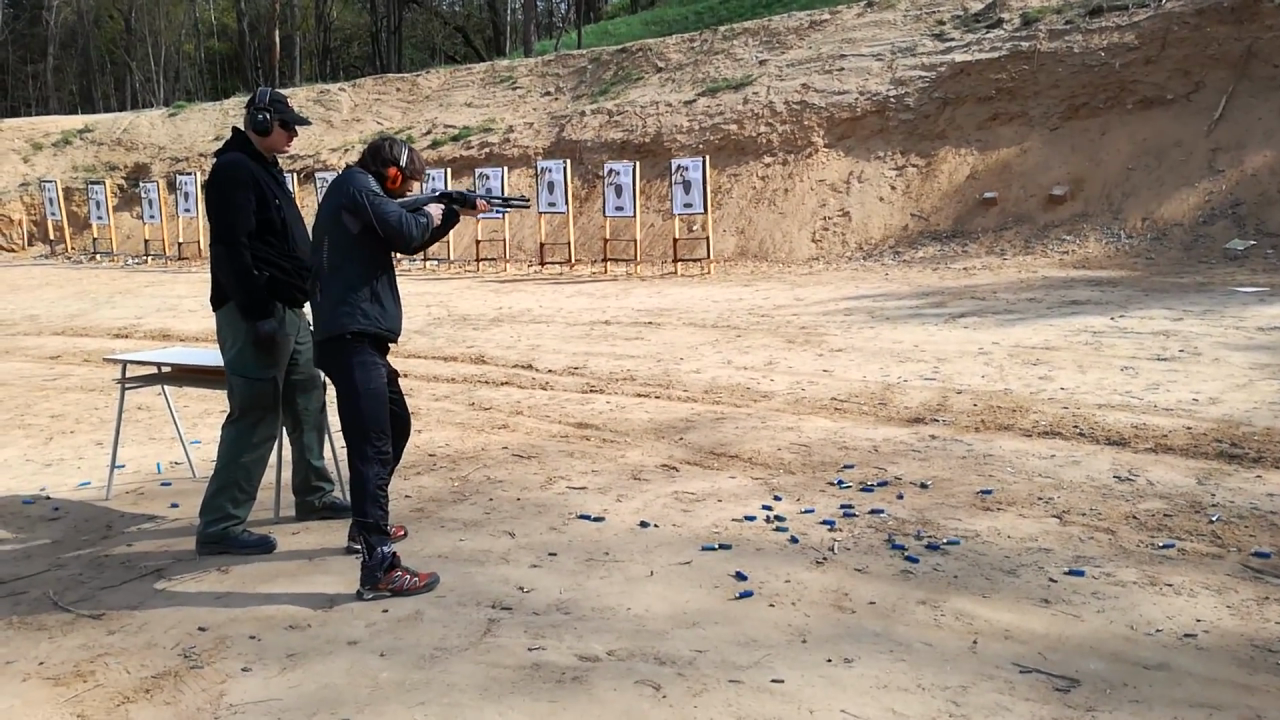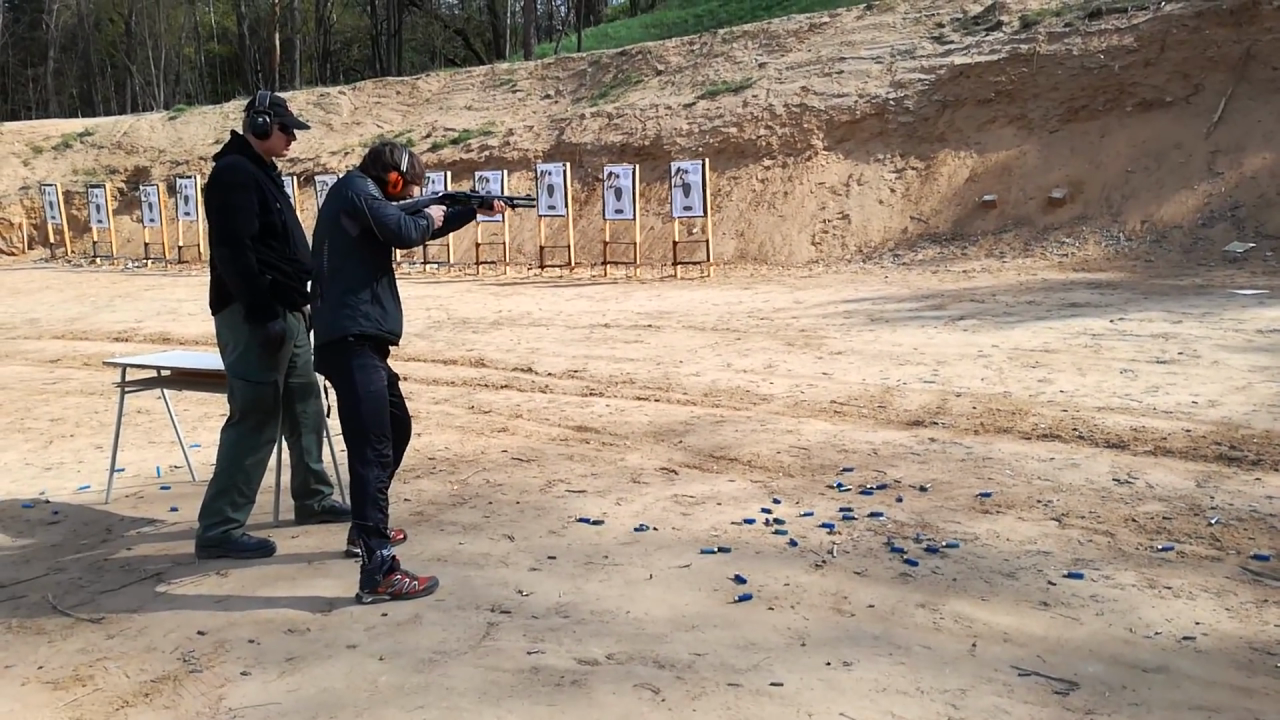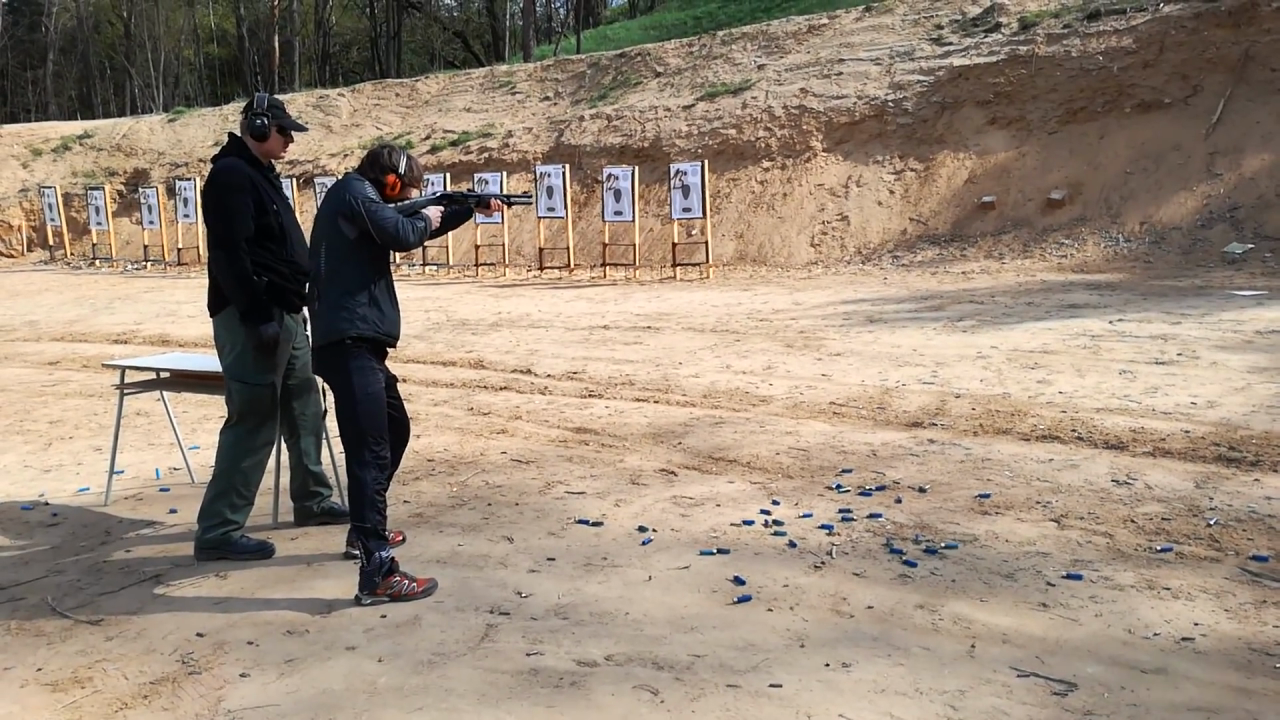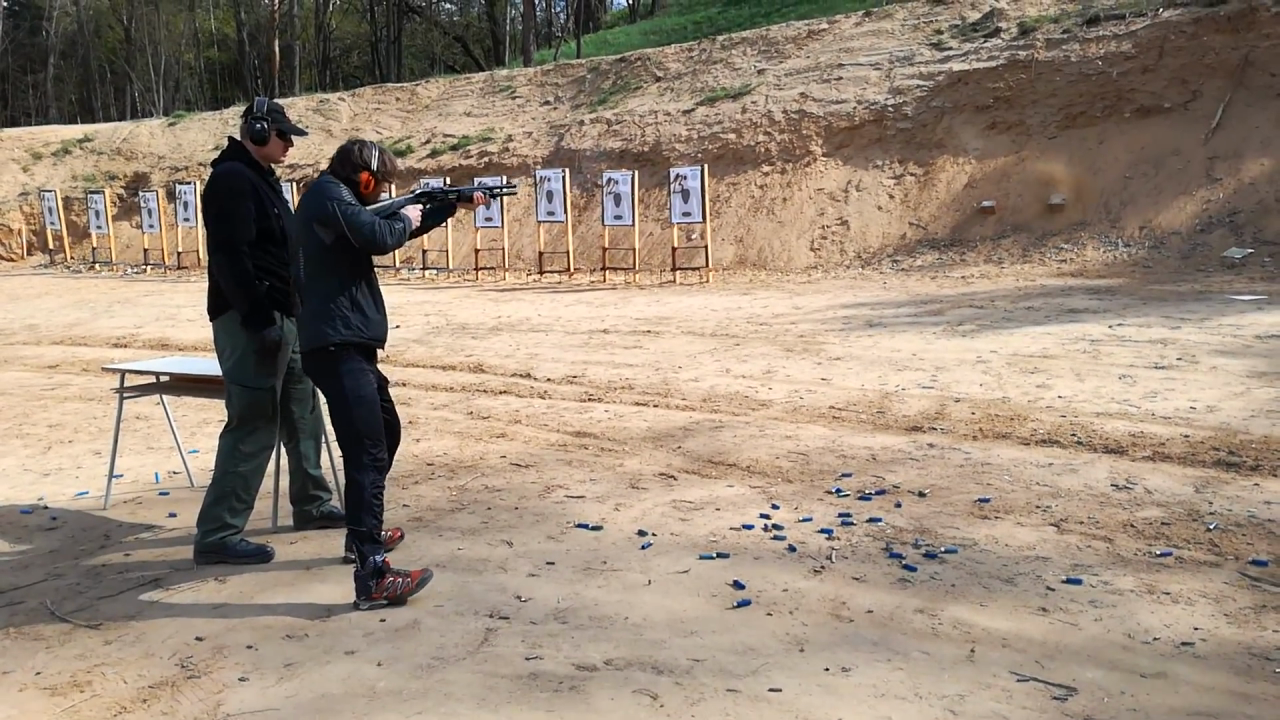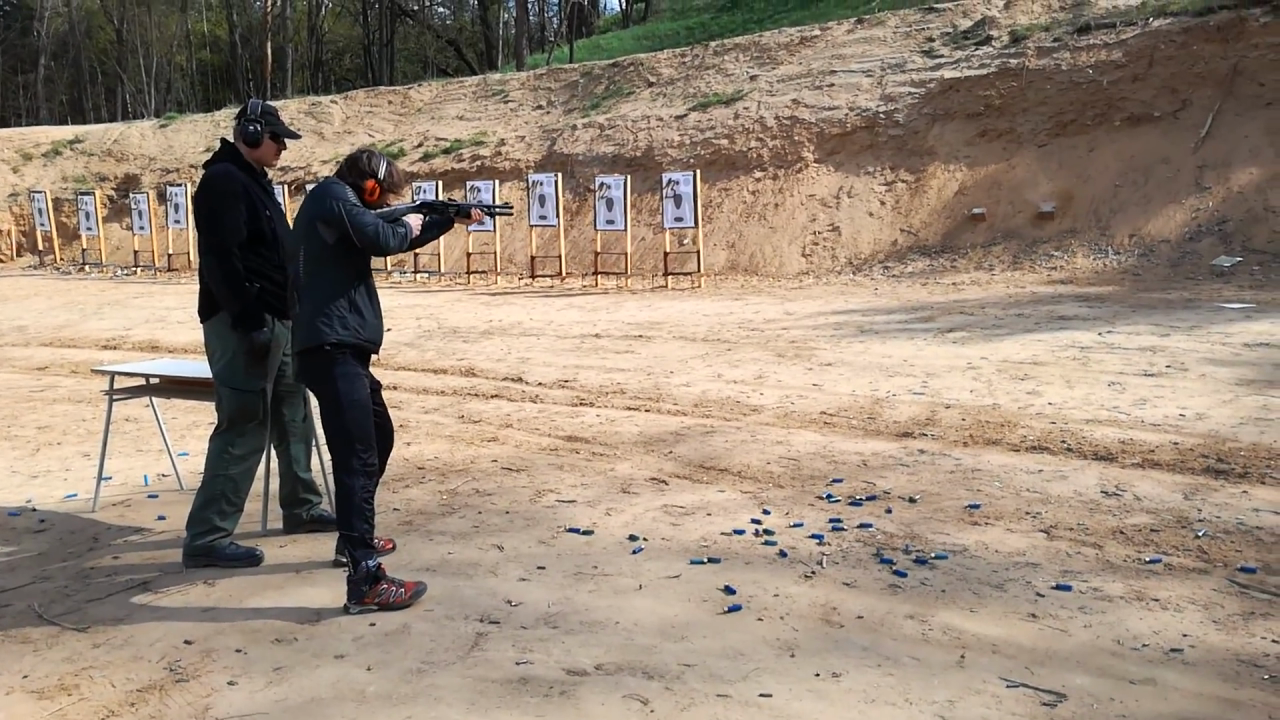
dt=0.5s
person 1, frame 1
left shoulder: (266, 169)
right shoulder: (234, 170)
right elbow: (231, 250)
left wrist: (291, 305)
right wrist: (257, 313)
left hip: (288, 309)
right hip: (255, 313)
left knee: (307, 405)
right knee: (255, 416)
left ankle: (315, 496)
right ankle: (220, 525)
person 1, frame 2
left shoulder: (262, 171)
right shoulder: (234, 174)
right elbow: (234, 253)
left wrist: (293, 307)
right wrist: (264, 315)
left hip: (286, 312)
right hip: (254, 316)
left knee: (305, 409)
right knee: (255, 419)
left ankle: (313, 499)
right ankle: (219, 529)
person 1, frame 3
left shoulder: (261, 174)
right shoulder: (231, 175)
right elbow: (229, 255)
left wrist: (290, 308)
right wrist: (257, 316)
left hip: (285, 314)
right hip: (252, 317)
left knee: (304, 410)
right knee: (253, 421)
left ankle: (313, 501)
right ankle: (218, 531)
person 1, frame 4
left shoulder: (261, 177)
right shoulder: (231, 180)
right elbow: (231, 259)
left wrist: (288, 314)
right wrist: (259, 320)
left hip: (285, 317)
right hip: (253, 322)
left knee: (303, 415)
right knee: (253, 426)
left ankle: (312, 505)
right ankle: (218, 534)
person 1, frame 5
left shoulder: (254, 180)
right shoulder: (223, 181)
right elbow: (222, 261)
left wrist: (281, 316)
right wrist: (250, 322)
left hip: (275, 320)
right hip: (244, 324)
left knee: (293, 417)
right knee: (243, 428)
left ankle: (302, 508)
right ankle: (207, 537)
person 2, frame 1
left shoulder: (363, 193)
right shoulder: (357, 183)
left elbow: (408, 244)
right elbow: (404, 231)
left wrist: (456, 213)
right wrist: (427, 216)
left hip: (360, 335)
right hip: (350, 338)
left knee: (396, 427)
right knee: (372, 446)
left ankle: (369, 524)
right ankle: (379, 568)
person 2, frame 2
left shoulder: (370, 199)
right shoulder: (355, 188)
left elbow: (414, 222)
right elbow: (403, 232)
left wrist: (475, 210)
right wrist: (427, 217)
left hip: (363, 339)
right hip: (351, 341)
left knee: (396, 430)
right knee: (372, 449)
left ankle: (367, 527)
right ankle: (379, 571)
person 2, frame 3
left shoulder: (365, 200)
right shoulder: (353, 190)
left elbow: (413, 228)
right elbow: (400, 235)
left wrist: (471, 209)
right wrist: (425, 219)
left hip: (362, 341)
right hip: (349, 344)
left knee: (394, 433)
right knee: (370, 452)
left ankle: (365, 530)
right ankle: (378, 573)
person 2, frame 4
left shoulder: (341, 201)
right shoulder: (328, 194)
left elbow: (398, 227)
right elbow: (379, 238)
left wrist: (454, 205)
right wrist: (405, 220)
left hip: (352, 343)
right hip: (338, 347)
left knee: (385, 435)
right knee: (368, 453)
left ankle: (365, 534)
right ankle: (373, 576)
person 2, frame 5
left shoulder: (342, 204)
right shoulder: (332, 194)
left elbow: (385, 240)
right elbow: (380, 239)
left wrist: (449, 220)
right wrist: (405, 226)
left hip: (344, 346)
right hip: (332, 348)
left knee: (378, 441)
right knee: (357, 458)
left ankle: (355, 538)
right ankle: (365, 581)
